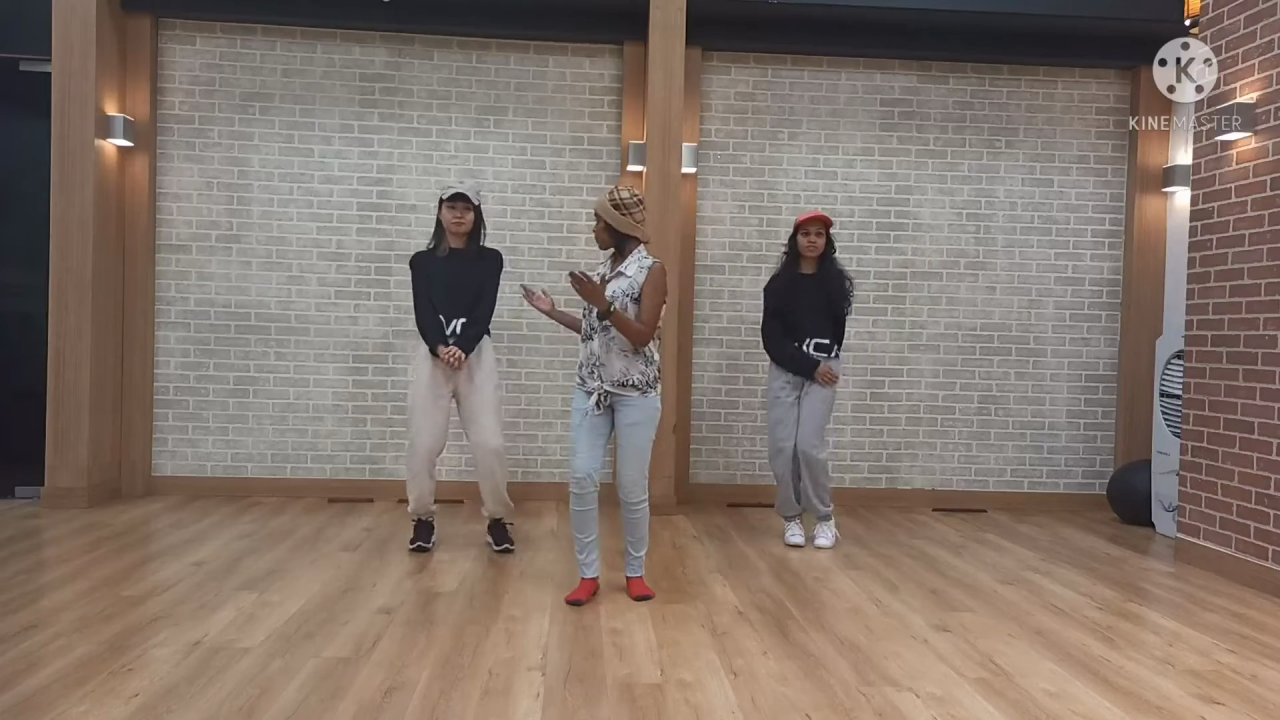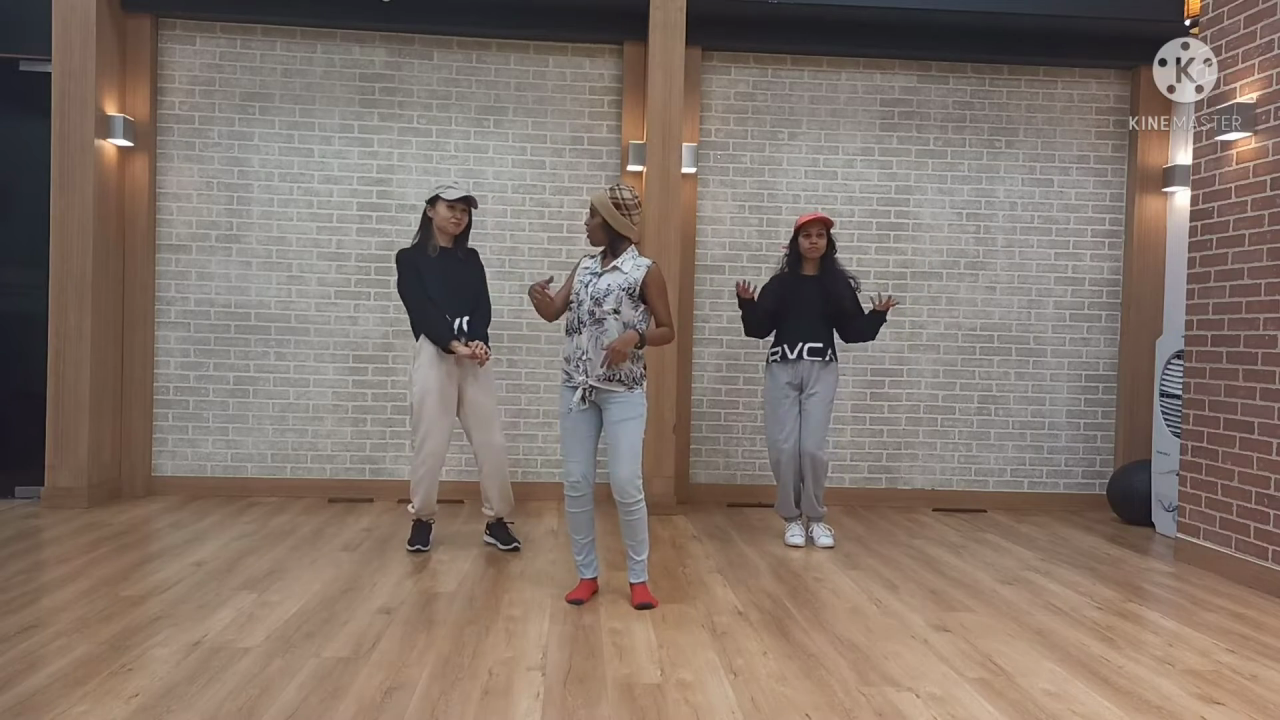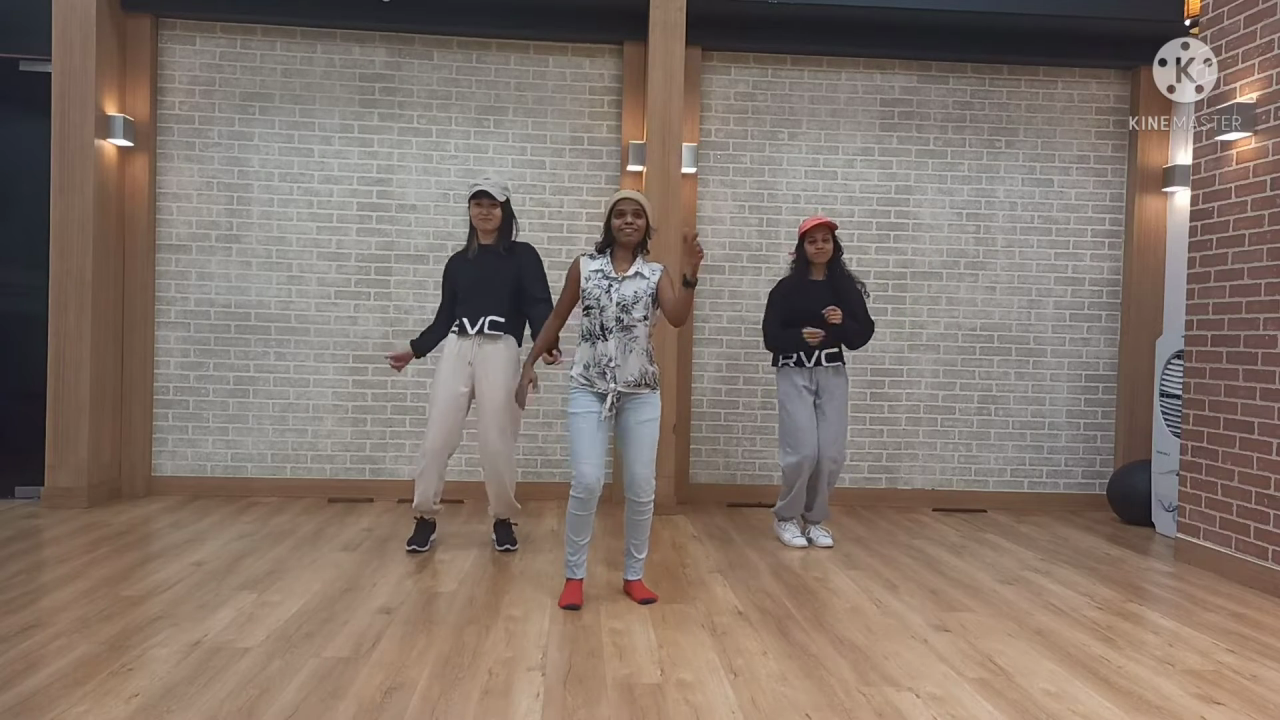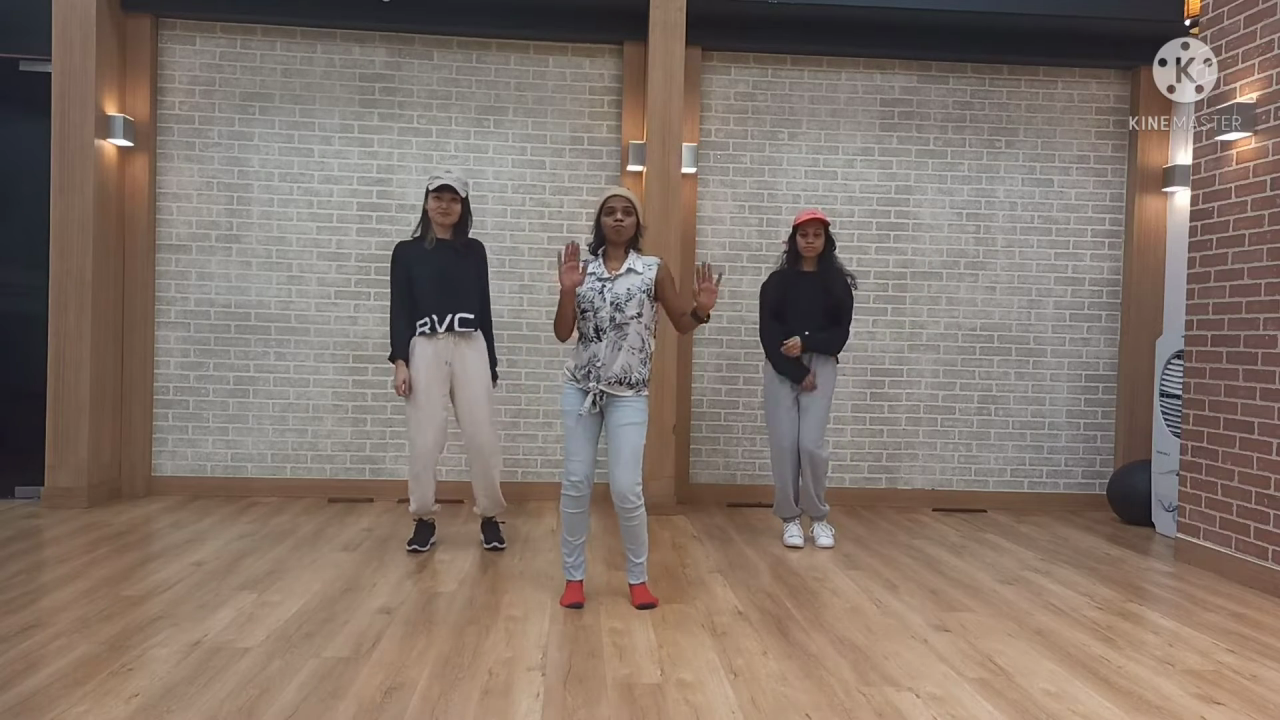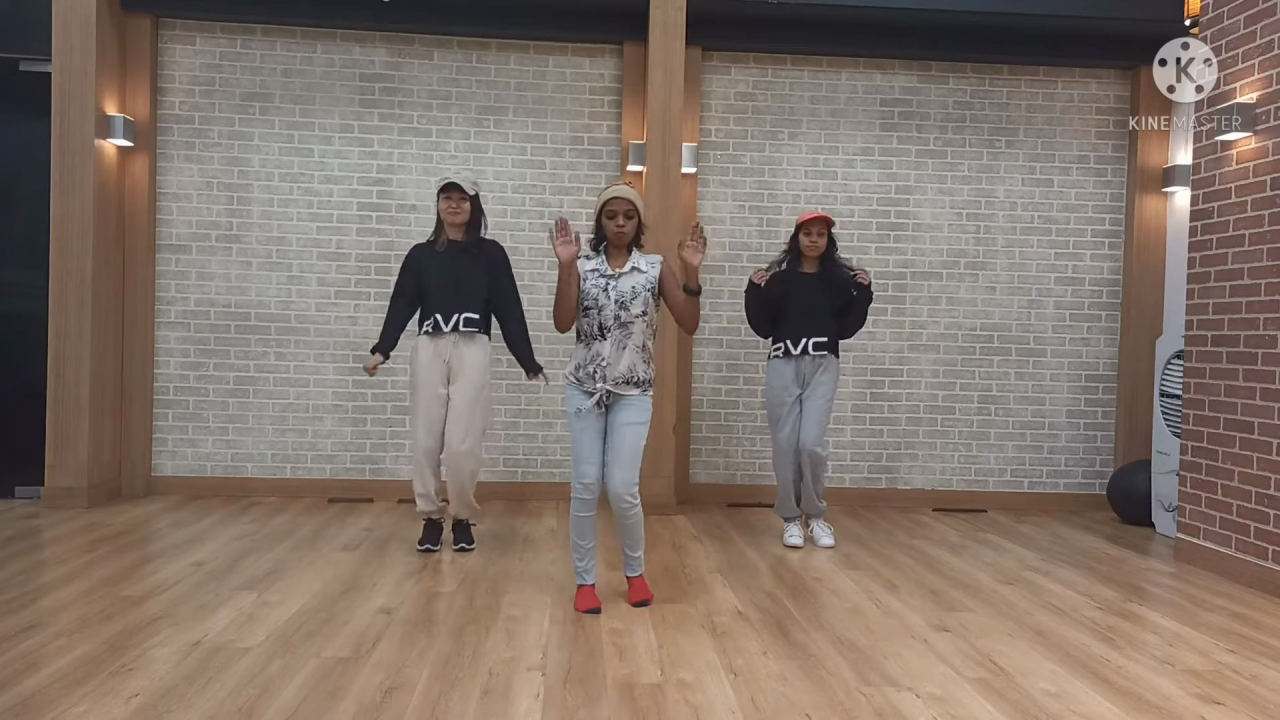
dt=1s
person 1, frame 1
left shoulder: (651, 271)
right shoulder: (604, 269)
left elbow: (641, 336)
left wrist: (602, 305)
right wrist: (552, 312)
left hip: (636, 393)
right hip: (590, 388)
left knee: (631, 487)
right knee: (582, 478)
left ankle: (635, 572)
right ankle: (589, 574)
person 1, frame 2
left shoulder: (645, 271)
right shoulder: (584, 266)
left elbow: (667, 330)
right elbow: (552, 310)
left wrist: (634, 338)
right wrist: (537, 293)
left hip: (623, 390)
right hip: (576, 386)
left knee: (625, 484)
right knee: (577, 482)
left ankle: (638, 578)
right ankle: (587, 574)
person 1, frame 3
left shoulder: (657, 274)
right shoulder: (583, 267)
left elbow: (678, 318)
right elbow: (557, 318)
left wrist: (690, 274)
right wrist: (530, 362)
left hip: (640, 393)
right hip: (588, 389)
left knee: (641, 488)
right knee: (587, 482)
left ankle: (633, 575)
right ankle: (574, 575)
person 1, frame 4
left shoulder: (654, 270)
right shoulder: (580, 269)
left elbow: (683, 323)
right elbow: (562, 333)
left wrist: (702, 306)
right wrist: (568, 290)
left hip: (628, 393)
right hip: (579, 389)
left knee: (626, 489)
right knee: (576, 483)
left ankle: (637, 578)
right ankle: (573, 576)
person 1, frame 5
left shoulder: (657, 268)
right shoulder: (583, 265)
left elbow: (689, 324)
right elbow: (562, 324)
left wrist: (691, 272)
right wrist: (566, 266)
left hip: (632, 392)
right hip: (583, 389)
left knee: (622, 488)
right knee: (585, 485)
left ankle: (635, 571)
right ankle: (585, 580)
person 2, frame 1
left shoulder: (490, 260)
right shoulder: (423, 261)
left elbow: (485, 310)
right elbow: (422, 312)
left wrist: (461, 348)
right wrist: (441, 348)
left hip: (477, 353)
right hip: (432, 353)
left knee: (489, 442)
right knee: (424, 442)
left ankle: (497, 520)
right ankle: (423, 520)
person 2, frame 2
left shoulder: (471, 259)
right shoulder: (410, 258)
left elbow: (482, 307)
right elbow: (421, 309)
left wrist: (479, 341)
right wrist: (455, 345)
left hip: (472, 355)
right hip: (433, 353)
left knee: (491, 441)
right knee: (430, 442)
left ankle: (497, 521)
right ankle: (422, 519)
person 2, frame 3
left shoulder: (523, 256)
right shoulder: (458, 261)
left elbow: (538, 304)
right elbow: (446, 313)
left wrist: (546, 343)
right wrist: (415, 349)
left hip: (500, 351)
right hip: (456, 349)
left knee: (497, 442)
right knee: (437, 438)
left ankle: (502, 520)
right ankle: (425, 518)
person 2, frame 4
left shoulder: (474, 251)
right shoulder: (407, 252)
left elbow: (482, 307)
right elbow: (400, 310)
left wrist: (491, 363)
right wrist: (400, 361)
left hip: (470, 349)
right hip: (425, 349)
left knee: (483, 438)
right knee: (425, 440)
left ankle: (489, 518)
right ankle: (424, 520)
person 2, frame 5
left shoulder: (490, 254)
right shoulder: (421, 254)
left elbow: (508, 307)
right elbow: (402, 304)
left wrist: (528, 360)
right wrist: (381, 350)
left hip: (472, 350)
right hip: (429, 350)
left knee: (462, 443)
right knee: (426, 441)
left ankle: (462, 519)
right ankle: (432, 518)
person 3, frame 1
left shoulder: (834, 282)
right shoulder: (780, 283)
left elbow: (837, 331)
right elbow: (772, 335)
left wrist: (826, 365)
right wrist: (808, 367)
left hip: (824, 368)
right hip: (785, 371)
left knee: (809, 447)
right knee: (782, 446)
left ankle: (825, 518)
right ankle: (792, 517)
person 3, frame 2
left shoulder: (839, 284)
right shoulder: (780, 283)
left elbow: (852, 330)
right elbow: (757, 329)
left wrist: (878, 314)
right wrist: (747, 303)
left hip: (821, 370)
right hip: (782, 369)
left knee: (812, 447)
right knee: (783, 447)
left ankle: (815, 518)
right ankle: (792, 518)
person 3, frame 3
left shoulder: (846, 287)
right shoulder: (787, 288)
left elbow: (861, 336)
right elbow: (772, 337)
left wrist: (843, 323)
right wrist: (799, 337)
left hip: (833, 374)
right hip: (794, 374)
left knee: (832, 453)
right knee: (802, 452)
left ankle: (814, 519)
right ankle: (786, 518)
person 3, frame 4
left shoulder: (837, 282)
right shoulder: (778, 281)
left elbow: (841, 332)
right elbow: (768, 330)
left wrist: (806, 342)
right wrist: (795, 369)
left hip: (821, 367)
right hip: (782, 370)
left knee: (812, 444)
right knee: (784, 444)
left ankle: (819, 518)
right ankle: (790, 519)
person 3, frame 5
left shoulder: (838, 281)
right shoulder: (778, 280)
left elbow: (846, 329)
right elbow: (762, 327)
left wrist: (863, 293)
right wrist: (755, 291)
left hip: (823, 367)
right hip: (783, 365)
left knee: (812, 444)
right knee: (785, 443)
left ankle: (815, 515)
right ankle: (791, 518)
